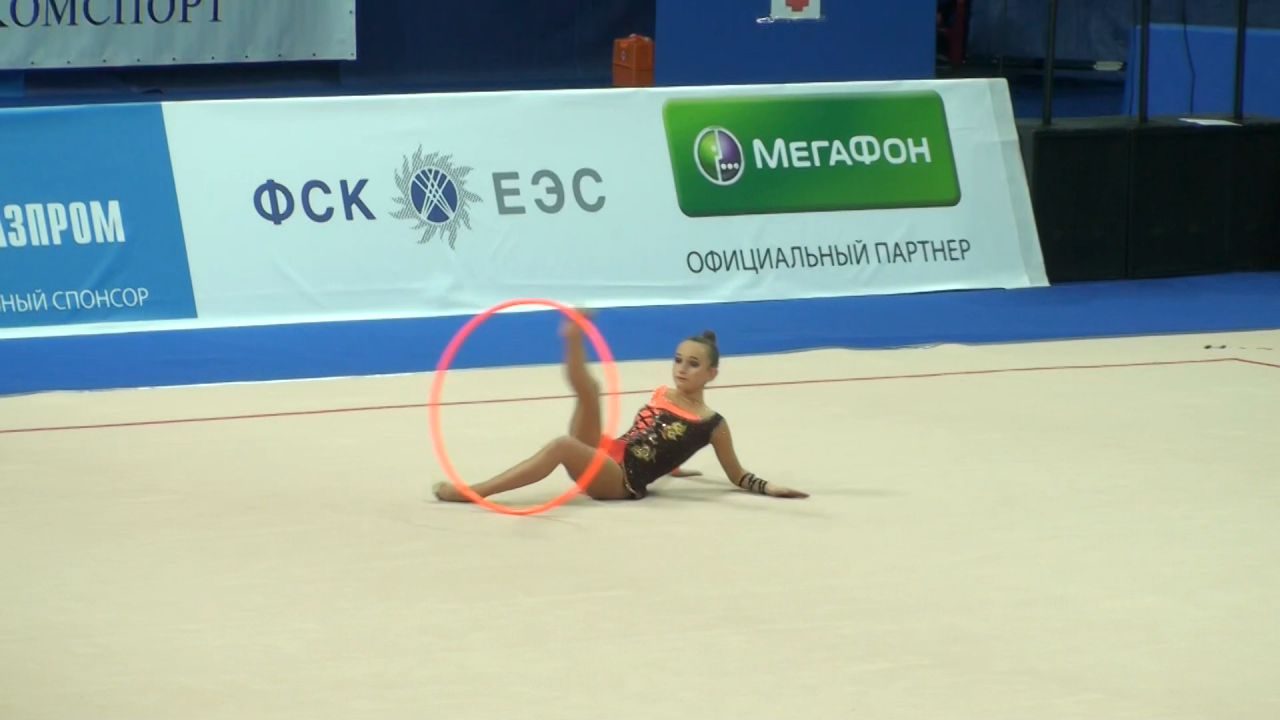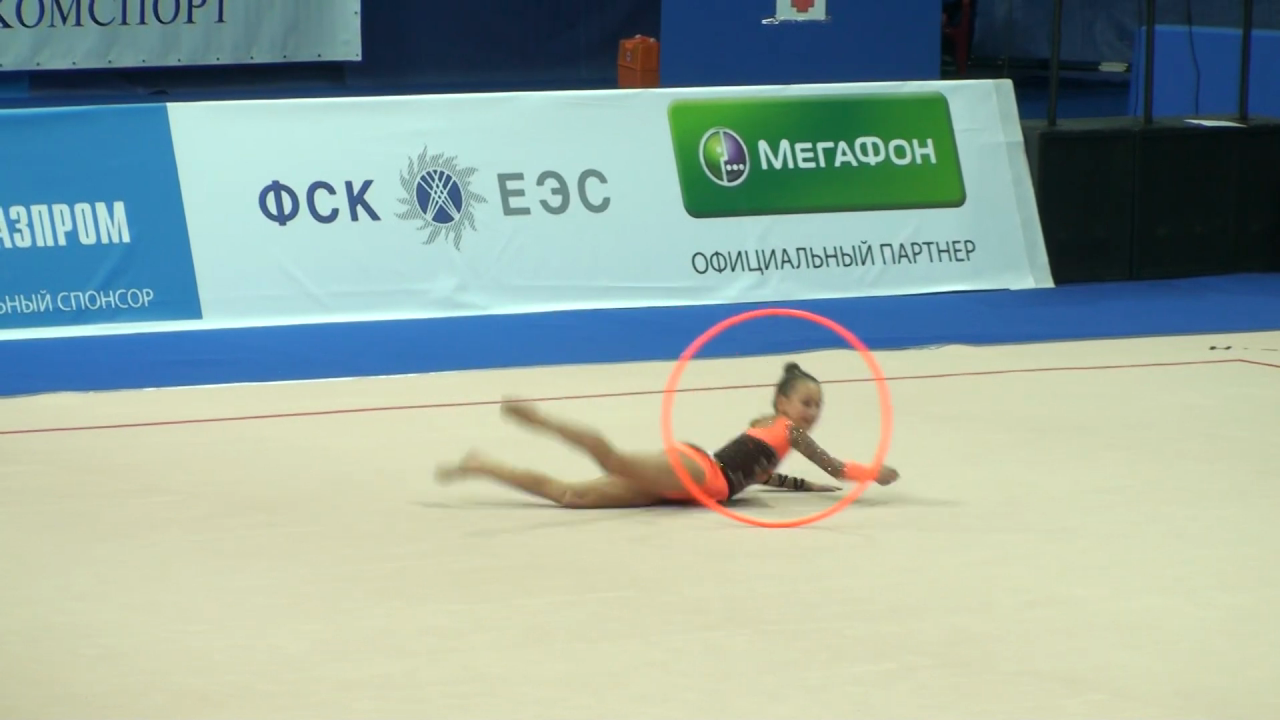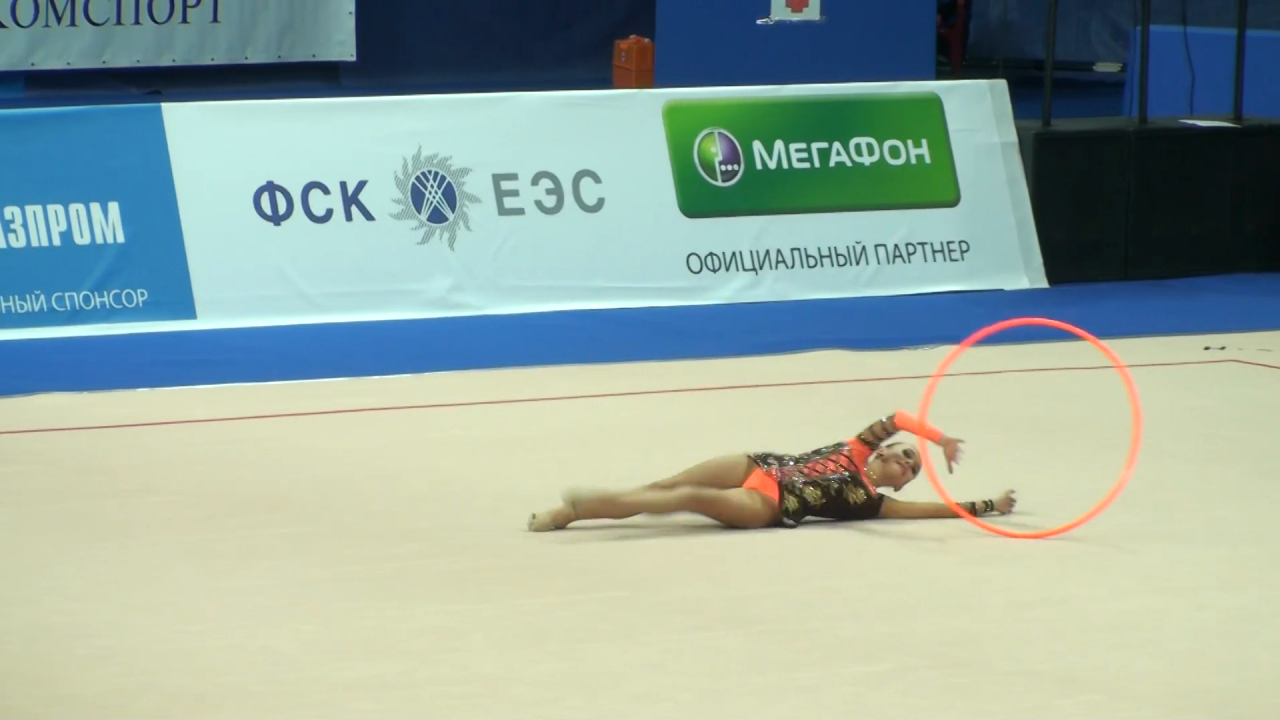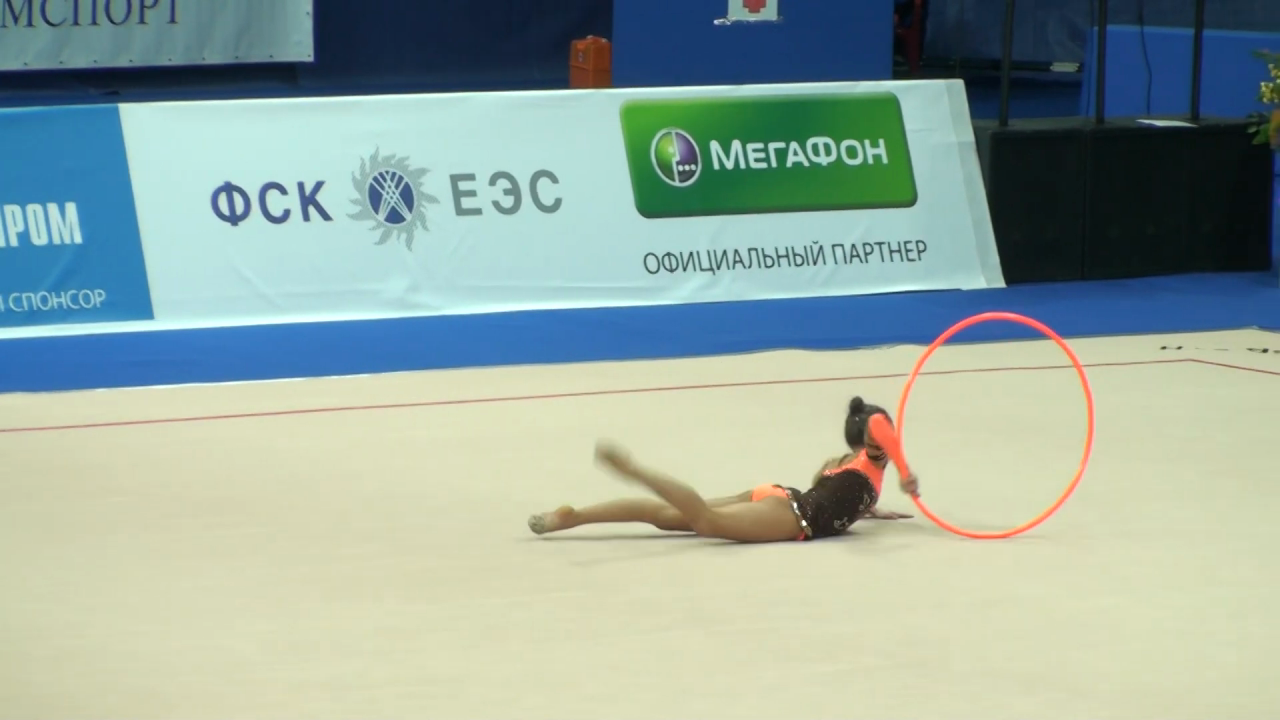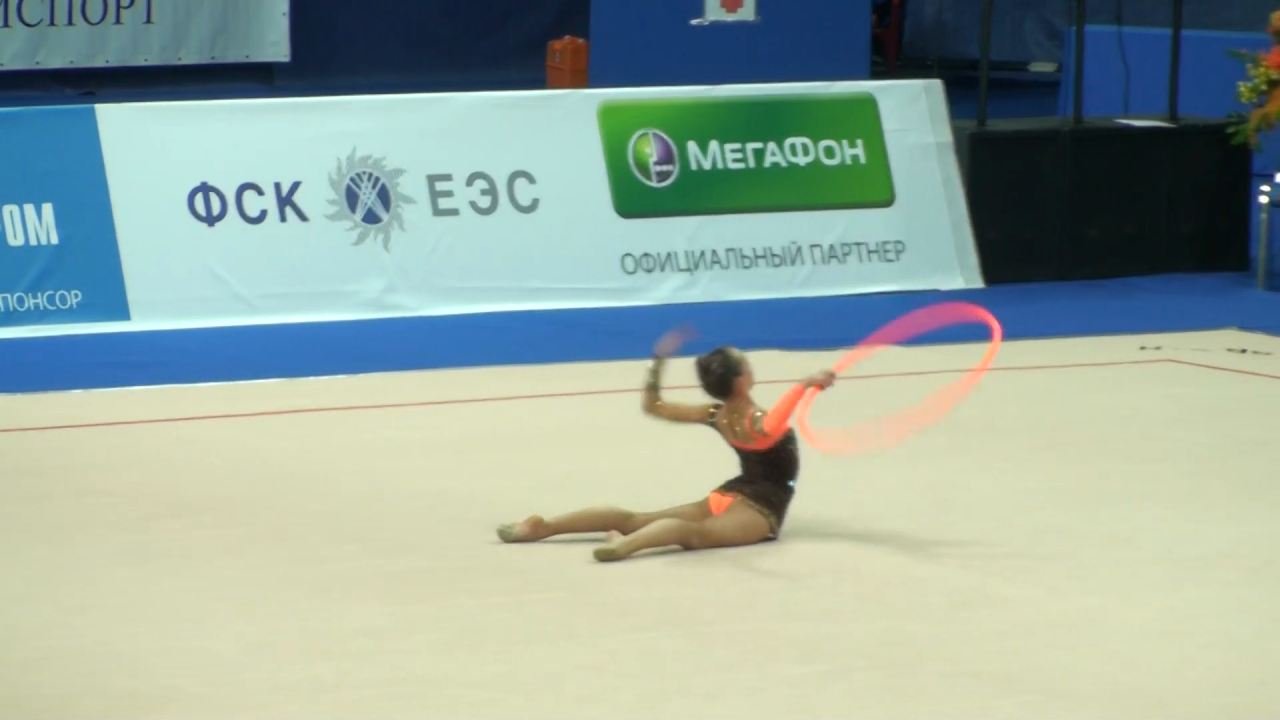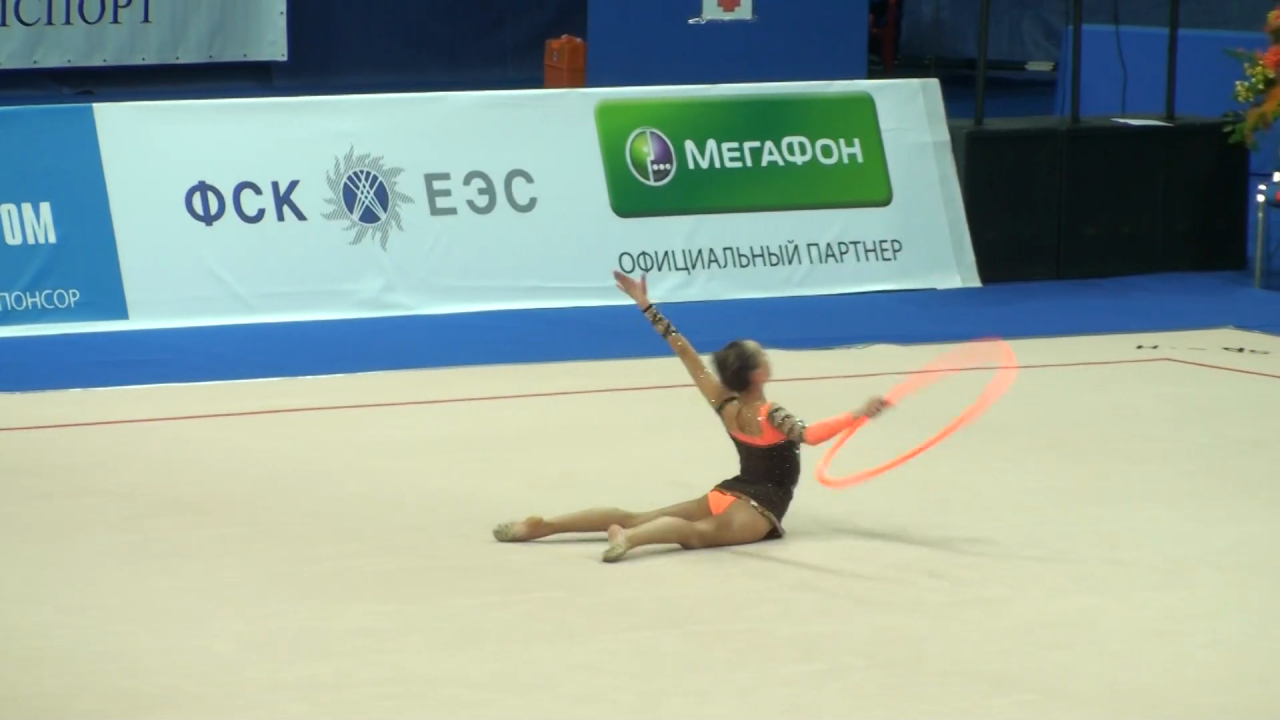
dt=0.5s
person 1, frame 1
left shoulder: (712, 424)
right shoulder: (662, 395)
left elbow: (738, 476)
left wrist: (770, 488)
left hip: (620, 484)
right hip: (605, 458)
left knee: (564, 445)
right knee: (587, 389)
left ankle: (474, 491)
person 1, frame 2
right shoulder: (781, 425)
left elbow: (767, 476)
right elbow: (834, 465)
left wrist: (820, 486)
right wrist: (875, 472)
right hip: (687, 478)
left knee: (573, 494)
right ankle: (544, 420)
person 1, frame 3
left shoulder: (872, 501)
right shoulder: (855, 450)
left elbow: (937, 507)
right elbow: (895, 418)
left wrist: (991, 505)
right wrist: (938, 437)
left hip: (767, 505)
right hip: (760, 469)
left knee: (693, 497)
right knee: (663, 487)
person 1, frame 4
left shoulder: (838, 461)
right shoulder: (876, 455)
right elbow: (877, 420)
left wrist: (873, 508)
right wrist: (905, 471)
left hip: (773, 497)
right hip: (788, 513)
left knee: (664, 511)
right knee: (703, 517)
left ankle: (571, 515)
right ankle: (632, 467)
person 1, frame 5
left shoulder: (715, 415)
right shoulder: (759, 420)
left elbow: (651, 406)
right elbow: (770, 429)
left wrist: (658, 362)
right wrist: (804, 384)
left hip: (725, 497)
left knee: (635, 518)
left ankle: (541, 526)
right ankle: (627, 544)
person 1, frame 6
left shoulder: (724, 405)
right shoulder: (773, 416)
left elbow: (687, 353)
right elbow: (811, 435)
left wrist: (646, 306)
right wrist: (860, 413)
left hip: (721, 498)
right hip: (757, 512)
left knee: (641, 517)
right ankle: (629, 537)
